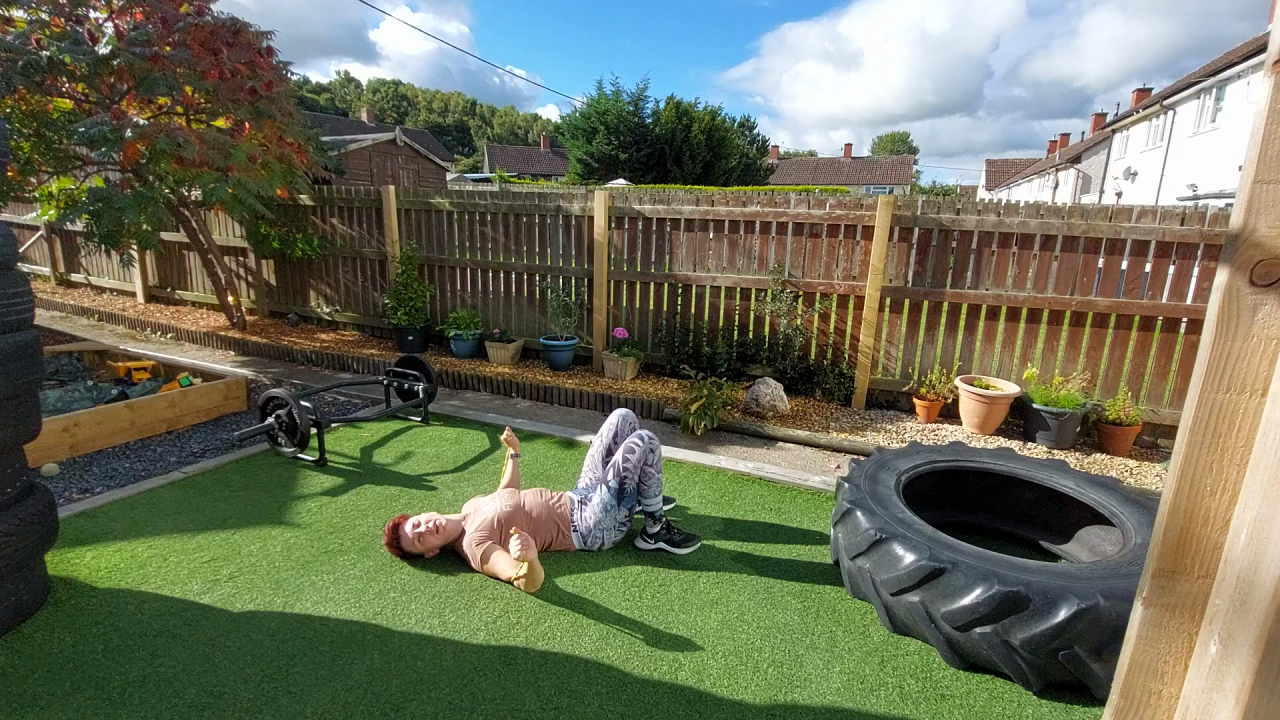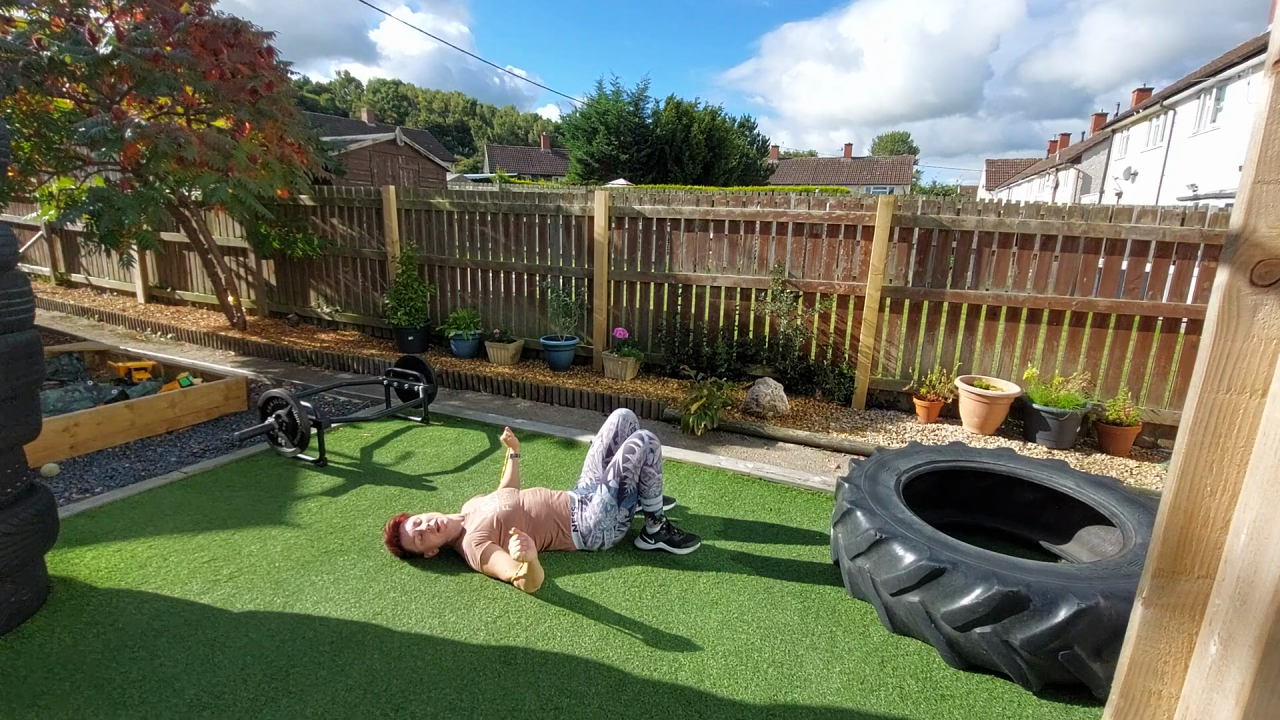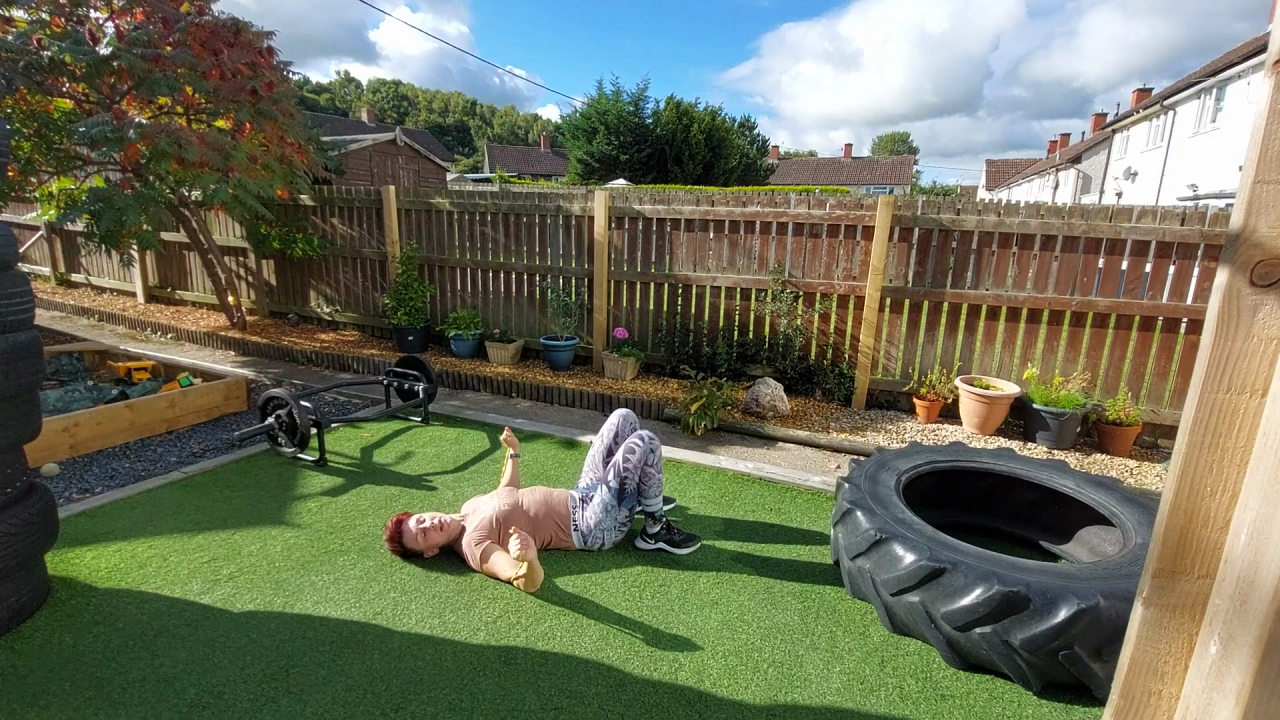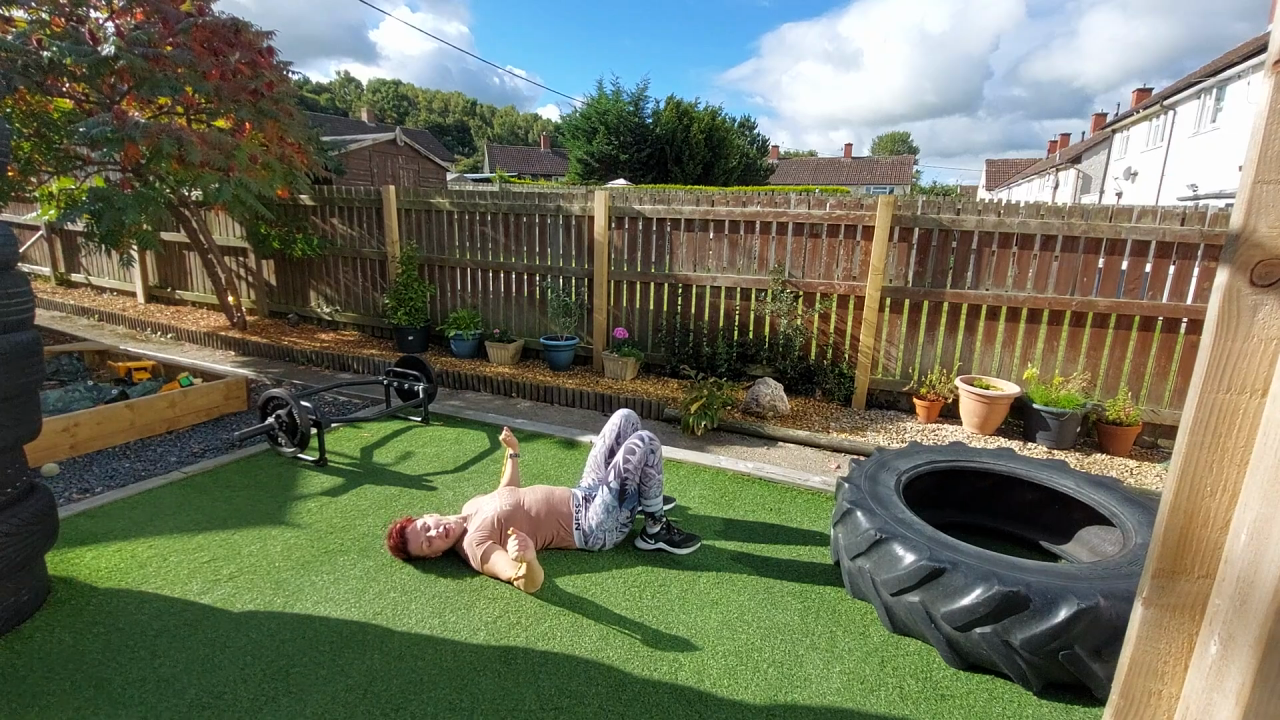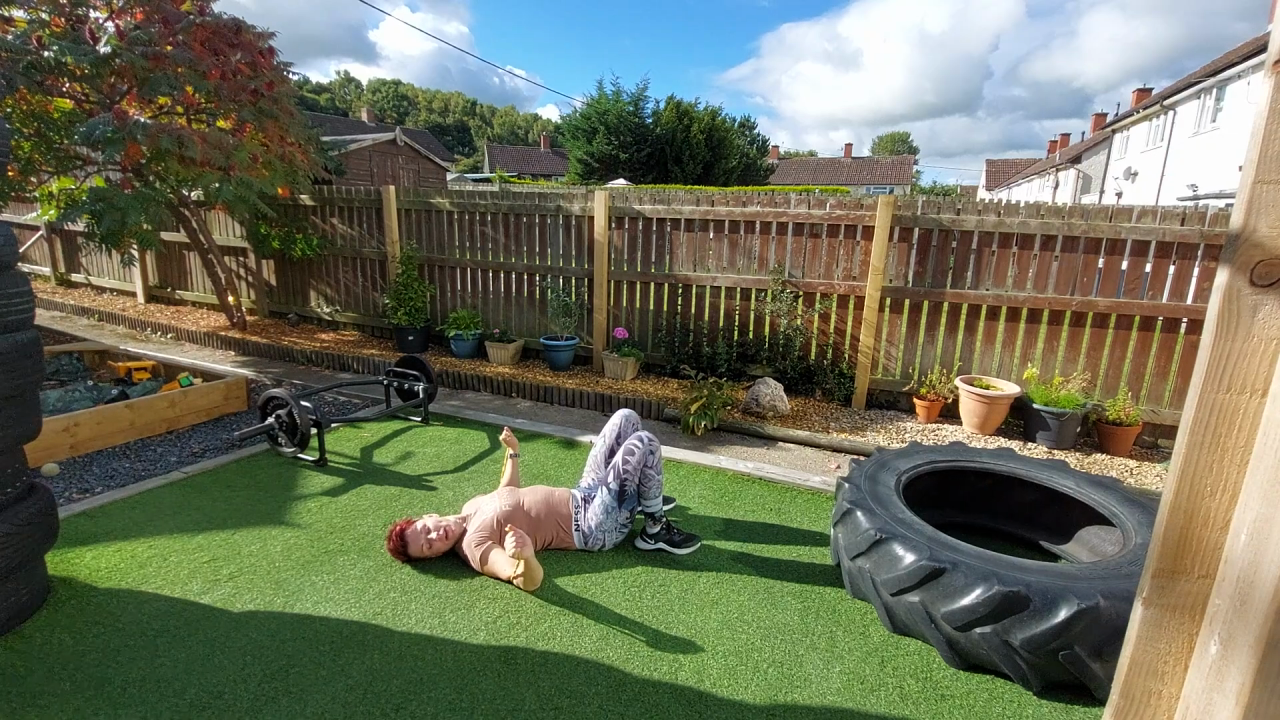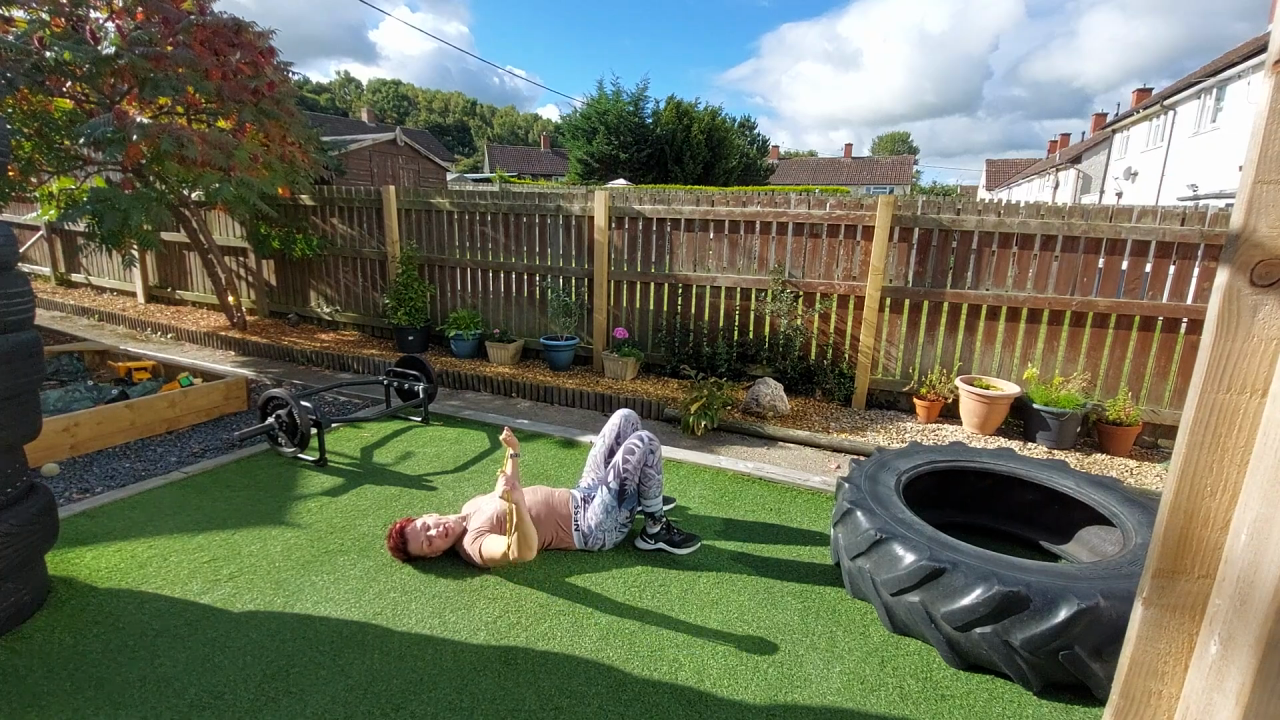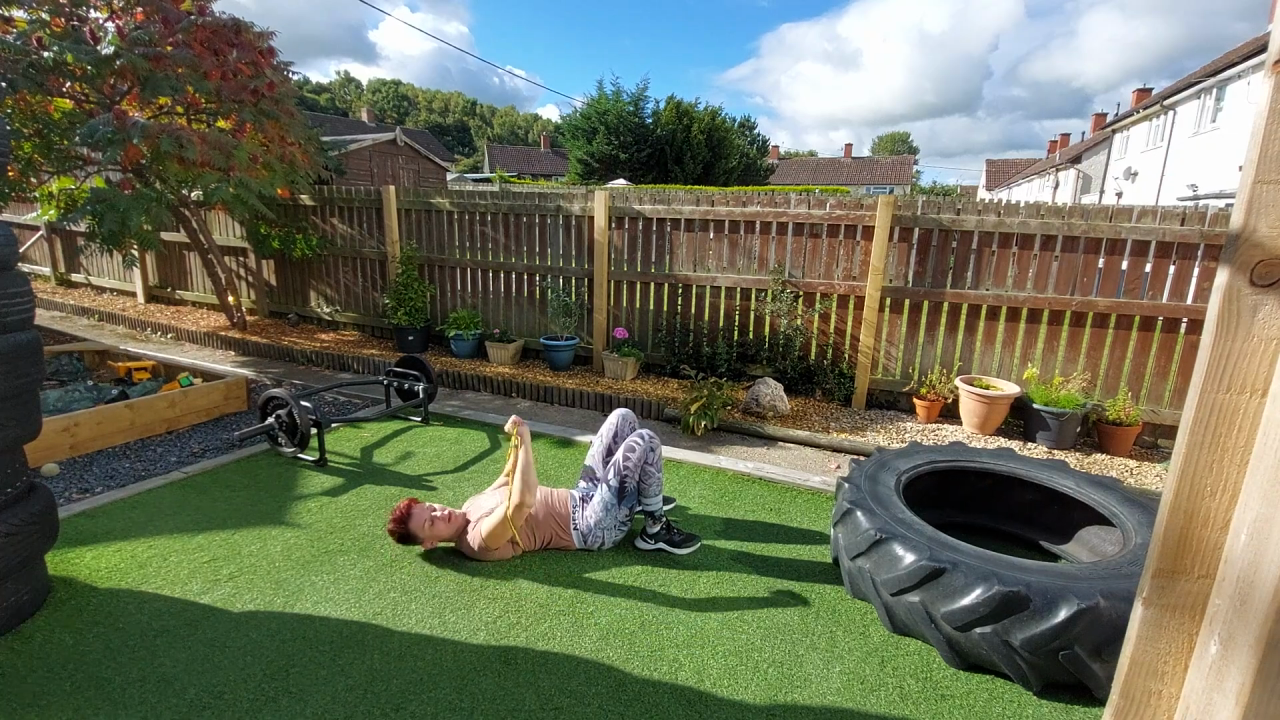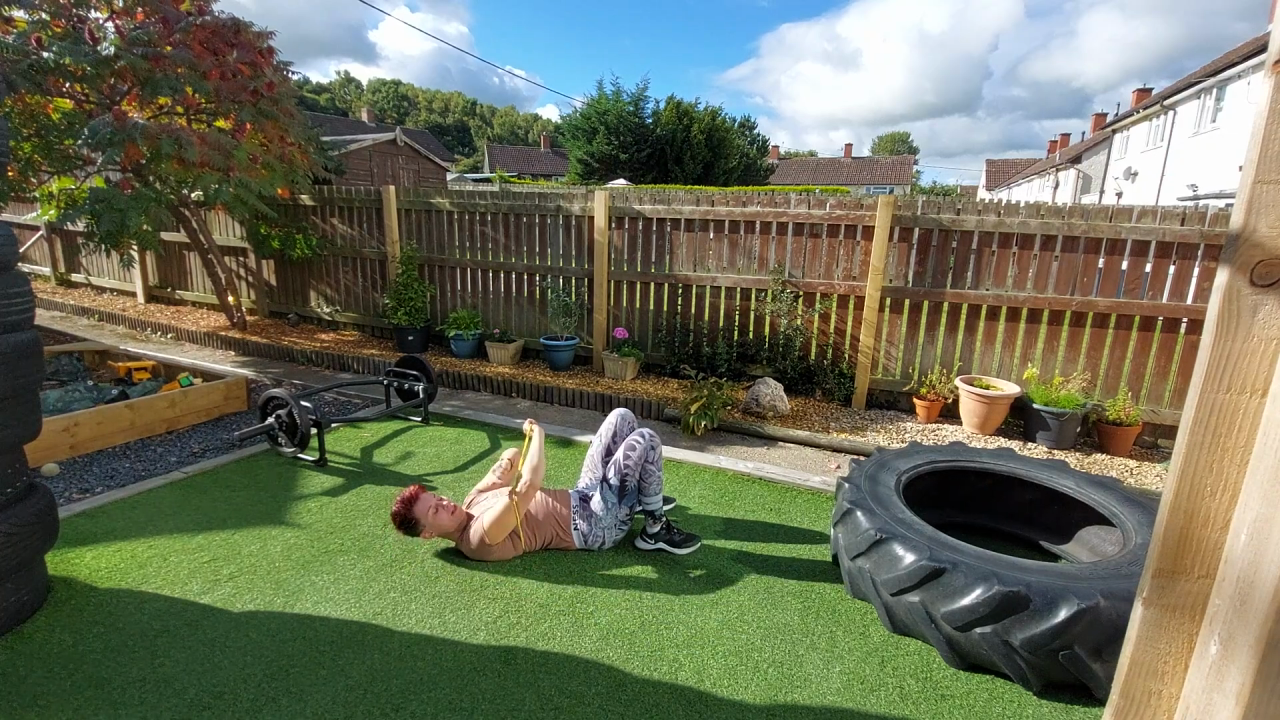
dt=0.3s
person 1, frame 1
left shoulder: (471, 507)
right shoulder: (474, 546)
right elbow: (529, 583)
left wrist: (513, 452)
right wrist: (529, 557)
left hip: (579, 499)
right hip: (593, 525)
left knee: (623, 417)
right knee: (644, 441)
left ankle: (644, 497)
right ankle: (656, 530)
person 1, frame 2
left shoulder: (471, 507)
right shoulder: (474, 546)
right elbow: (530, 583)
left wrist: (513, 452)
right wrist: (530, 557)
left hip: (579, 499)
right hip: (593, 526)
left knee: (623, 417)
right knee: (644, 441)
left ankle: (644, 497)
right ankle: (655, 530)
person 1, frame 3
left shoulder: (471, 506)
right shoulder: (473, 545)
right elbow: (529, 583)
left wrist: (513, 452)
right wrist: (529, 557)
left hip: (581, 497)
right hip: (593, 525)
left knee: (624, 417)
right knee: (645, 441)
left ankle: (645, 497)
right ankle: (656, 530)
person 1, frame 4
left shoulder: (471, 507)
right shoulder: (475, 546)
right elbow: (530, 584)
left wrist: (512, 452)
right wrist: (528, 558)
left hip: (583, 497)
right hip: (595, 525)
left knee: (625, 417)
right knee: (645, 442)
left ankle: (645, 498)
right ankle: (656, 530)
person 1, frame 5
left shoulder: (470, 507)
right shoulder: (474, 547)
right elbow: (531, 581)
left wrist: (512, 453)
right wrist: (524, 554)
left hip: (582, 498)
right hip: (594, 527)
left knee: (626, 418)
right knee: (644, 442)
left ankle: (646, 499)
right ankle: (656, 530)
person 1, frame 6
left shoulder: (470, 508)
right shoulder: (474, 544)
right elbow: (525, 552)
left wrist: (513, 452)
right wrist: (516, 505)
left hip: (582, 498)
right hip: (595, 525)
left knee: (625, 417)
right knee: (644, 442)
left ankle: (645, 496)
right ankle: (656, 531)
person 1, frame 7
left shoulder: (472, 506)
right shoulder: (479, 541)
left elbow: (510, 484)
right elbow: (523, 501)
left wrist: (517, 445)
right wrist: (524, 439)
left hip: (582, 501)
right hip: (594, 526)
left knee: (623, 417)
right knee: (645, 441)
left ankle: (645, 497)
right ankle: (656, 530)
person 1, frame 8
left shoulder: (473, 502)
right shoulder: (479, 538)
left elbow: (512, 460)
right elbow: (530, 484)
left wrist: (504, 464)
right wrist: (537, 433)
left hip: (581, 500)
right hip: (595, 527)
left knee: (622, 417)
right knee: (645, 440)
left ankle: (644, 496)
right ankle: (656, 530)
